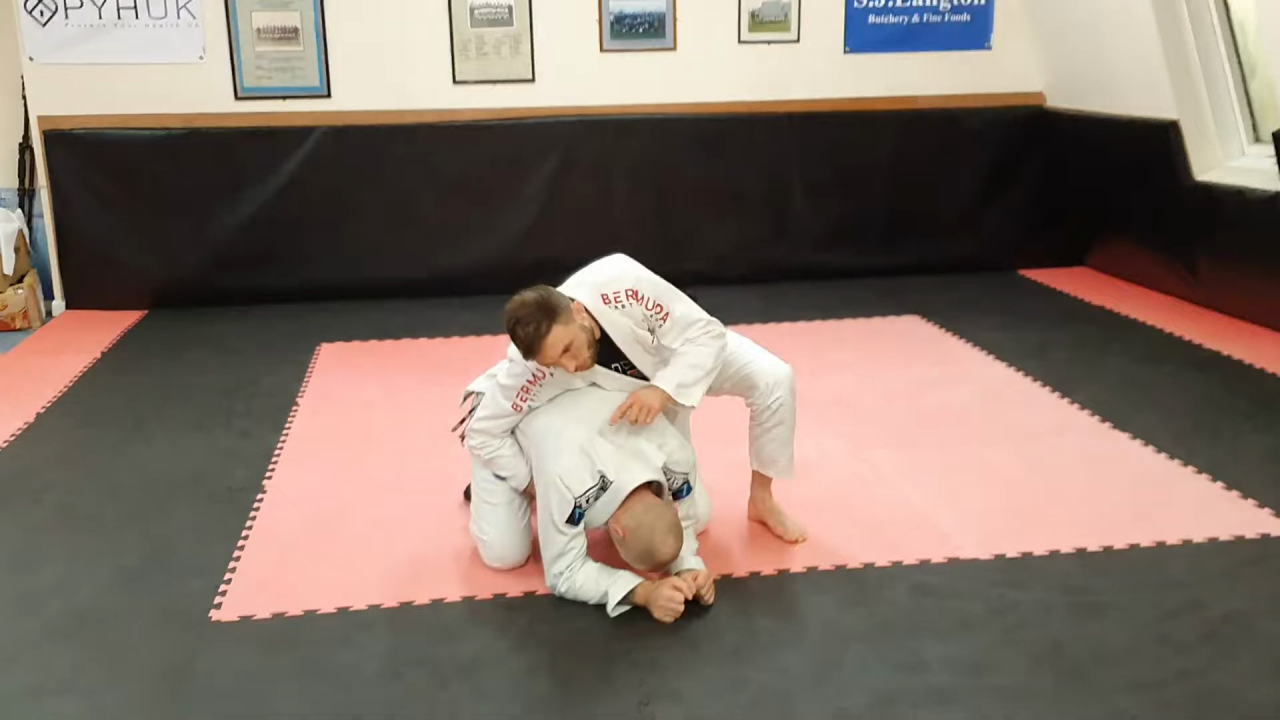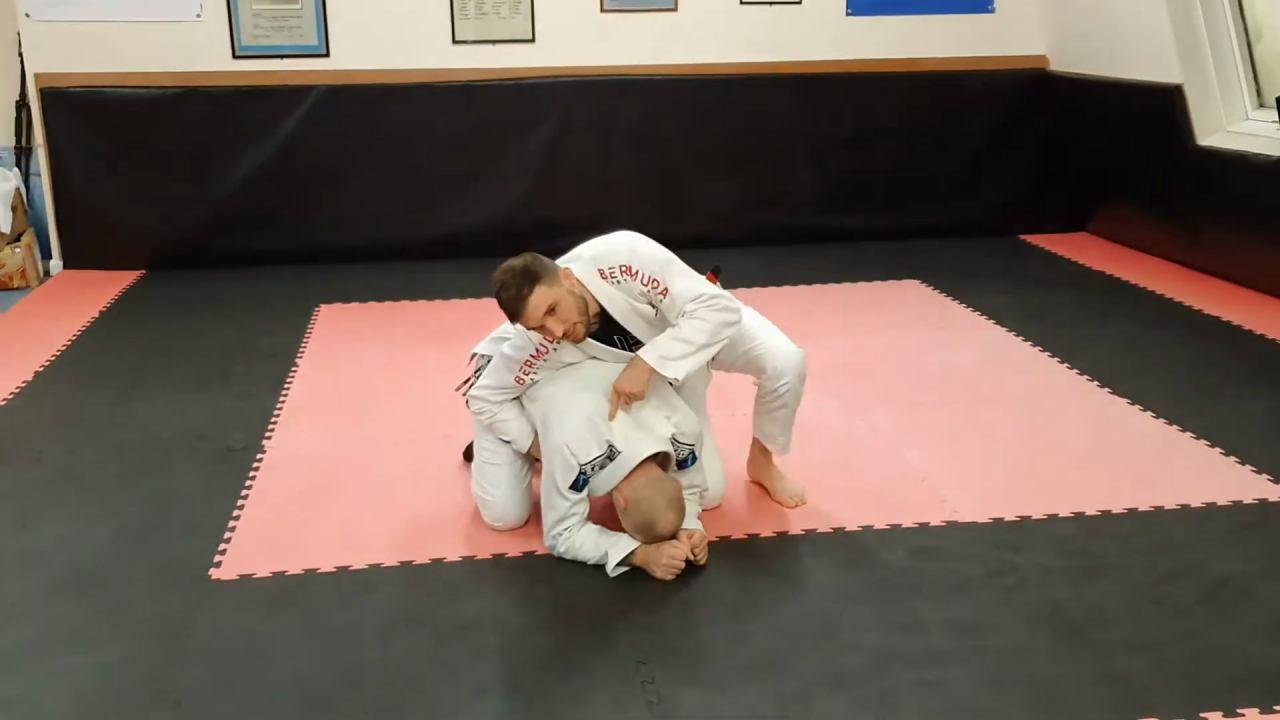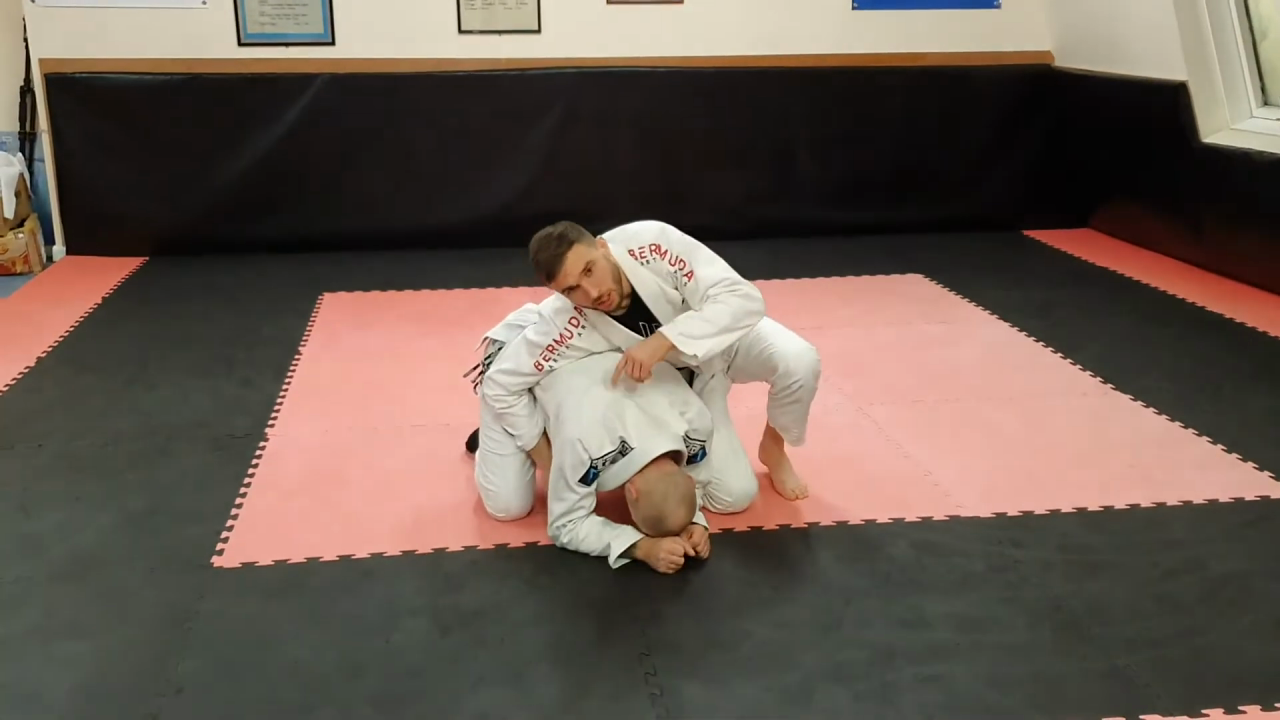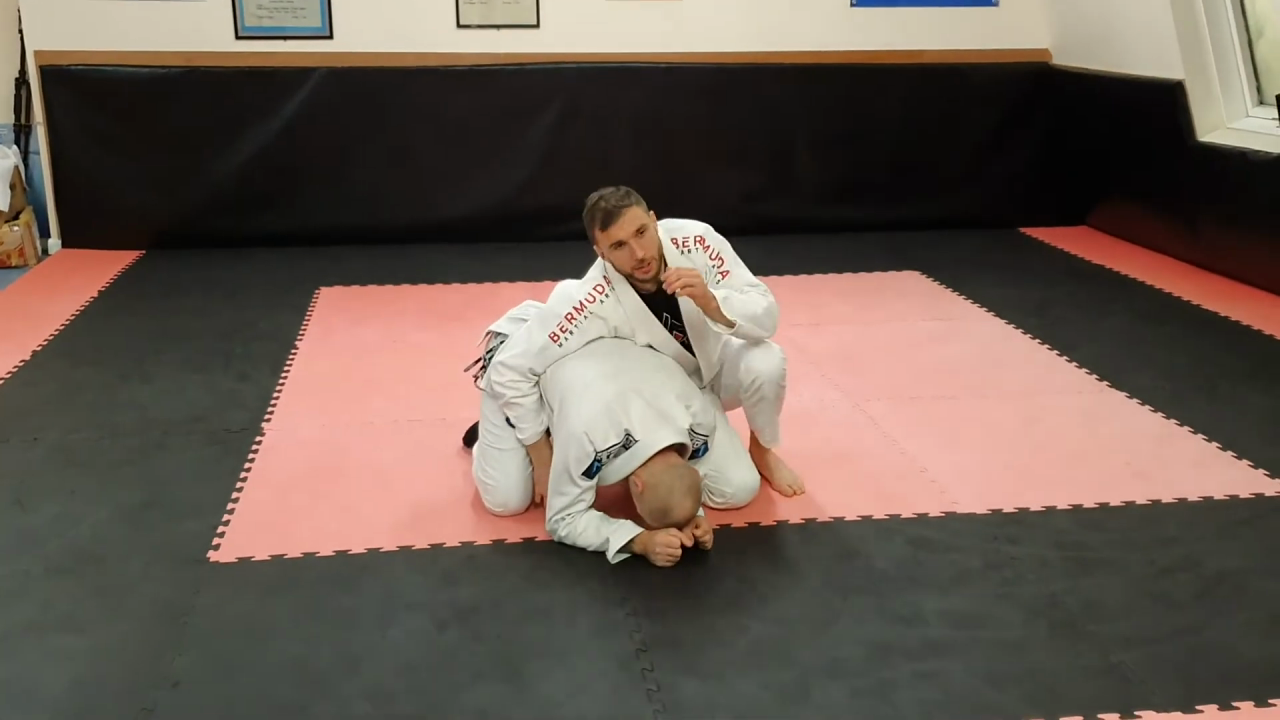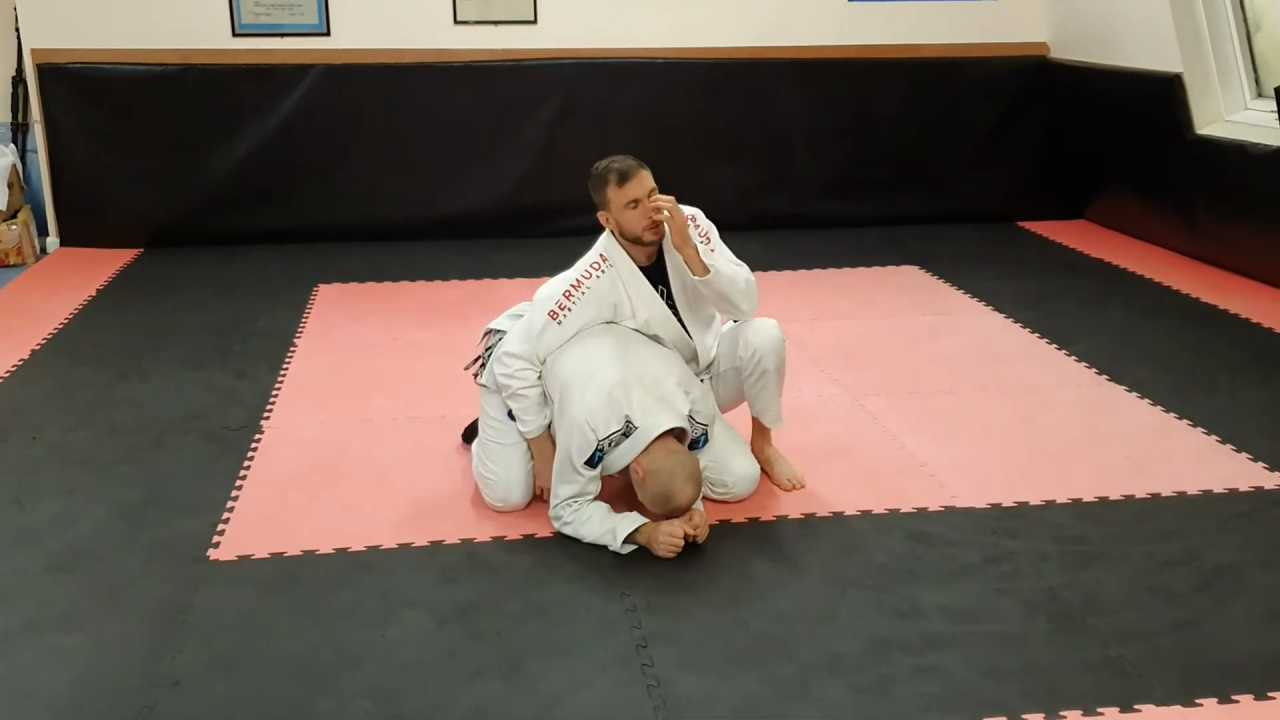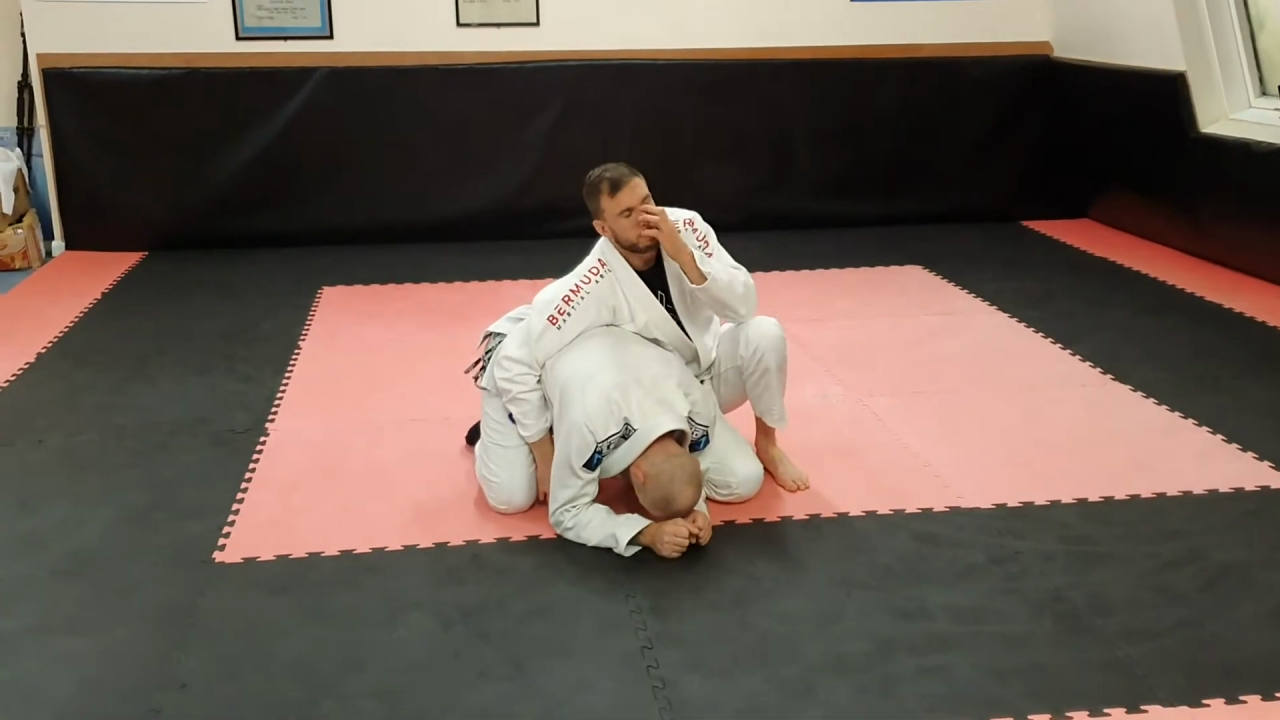
dt=0.3s
person 1, frame 1
left shoulder: (622, 281)
right shoulder: (531, 368)
left elbow: (706, 332)
right elbow: (482, 433)
left wrist: (663, 390)
left hip: (681, 356)
right hip: (630, 397)
left knee: (774, 379)
left ankle: (761, 500)
person 1, frame 2
left shoulder: (624, 257)
right shoulder: (538, 344)
left elbow: (718, 310)
right elbow: (485, 399)
left wrist: (646, 363)
left hip: (706, 324)
right hip: (655, 377)
left knee: (785, 363)
right knee: (706, 491)
left ankle: (762, 461)
person 1, frame 3
left shoulder: (651, 243)
right shoulder: (566, 325)
left elbow: (743, 300)
right elbow: (499, 386)
left wrist: (662, 340)
left hip: (724, 332)
left knee: (799, 363)
right knee: (730, 495)
left ankle: (773, 449)
person 1, frame 4
left shoulder: (695, 239)
right shoulder: (594, 301)
left elbow: (765, 314)
right elbow: (509, 370)
left wrist: (710, 301)
right wrist: (543, 459)
left hip: (716, 361)
left knee: (765, 363)
left ankle: (762, 452)
person 1, frame 5
left shoulder: (688, 222)
right shoulder: (593, 280)
left elbow: (744, 303)
right elbow: (512, 360)
left wrist: (690, 251)
right wrist: (543, 452)
left hip: (711, 363)
left knee: (763, 336)
left ankle: (762, 443)
person 1, frame 6
left shoulder: (685, 226)
right shoulder: (591, 286)
left elbow: (743, 304)
right elbow: (514, 366)
left wrist: (685, 256)
right wrist: (546, 458)
left hip: (711, 364)
left knee: (764, 334)
right knee: (736, 482)
left ankle: (766, 443)
person 2, frame 1
left shoulder: (676, 455)
right shoulder: (563, 478)
left elbow: (683, 519)
right elbow: (563, 574)
left wrist: (689, 568)
right wrist: (644, 593)
right knee: (503, 554)
person 2, frame 2
left shoulder: (684, 428)
right shoulder: (570, 449)
left elbow: (688, 487)
right elbow: (562, 534)
left wrist: (690, 530)
right wrist: (640, 554)
right knee: (503, 516)
person 2, frame 3
left shoulder: (695, 421)
right shoulder: (584, 438)
left elbow: (694, 480)
right elbow: (566, 526)
left wrist: (694, 525)
right wrist: (642, 548)
right knee: (507, 505)
person 2, frame 4
left shoulder: (700, 420)
right shoulder: (586, 431)
right elbow: (562, 518)
left wrist: (692, 517)
right wrist: (641, 541)
right knee: (506, 499)
right ankle: (490, 426)
person 2, frame 5
left shoulder: (699, 405)
right shoulder: (588, 421)
left elbow: (681, 464)
right elbow: (568, 509)
left wrist: (690, 509)
right wrist: (645, 532)
right knee: (507, 496)
right ankle: (492, 429)
person 2, frame 6
left shoulder: (700, 407)
right shoulder: (587, 423)
left elbow: (684, 467)
right elbow: (567, 513)
left wrist: (695, 509)
right wrist: (647, 533)
right knee: (511, 498)
right ankle: (493, 433)
